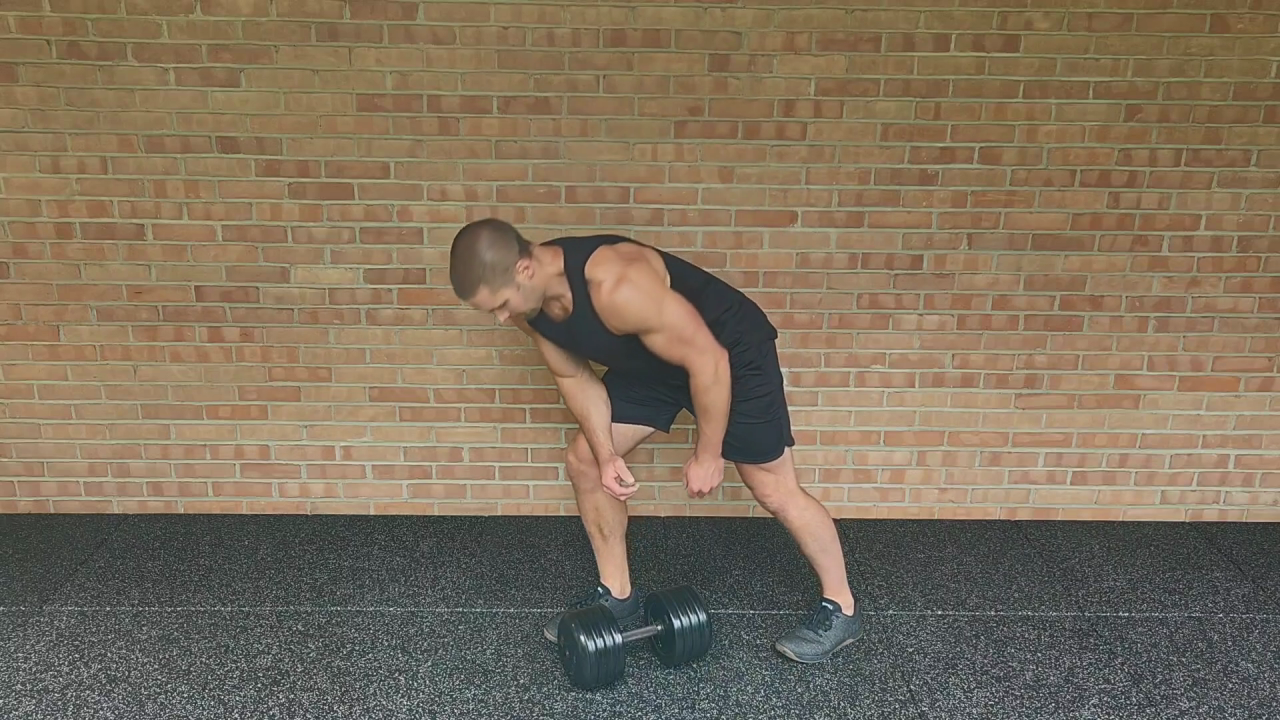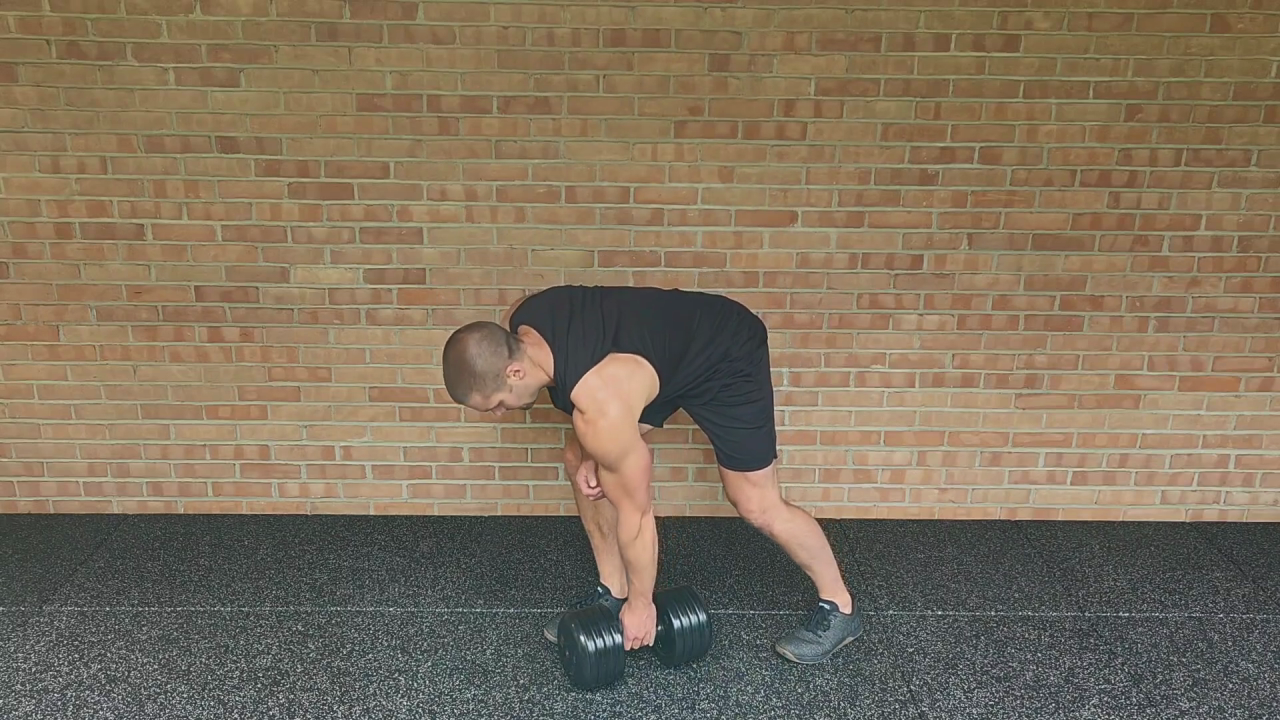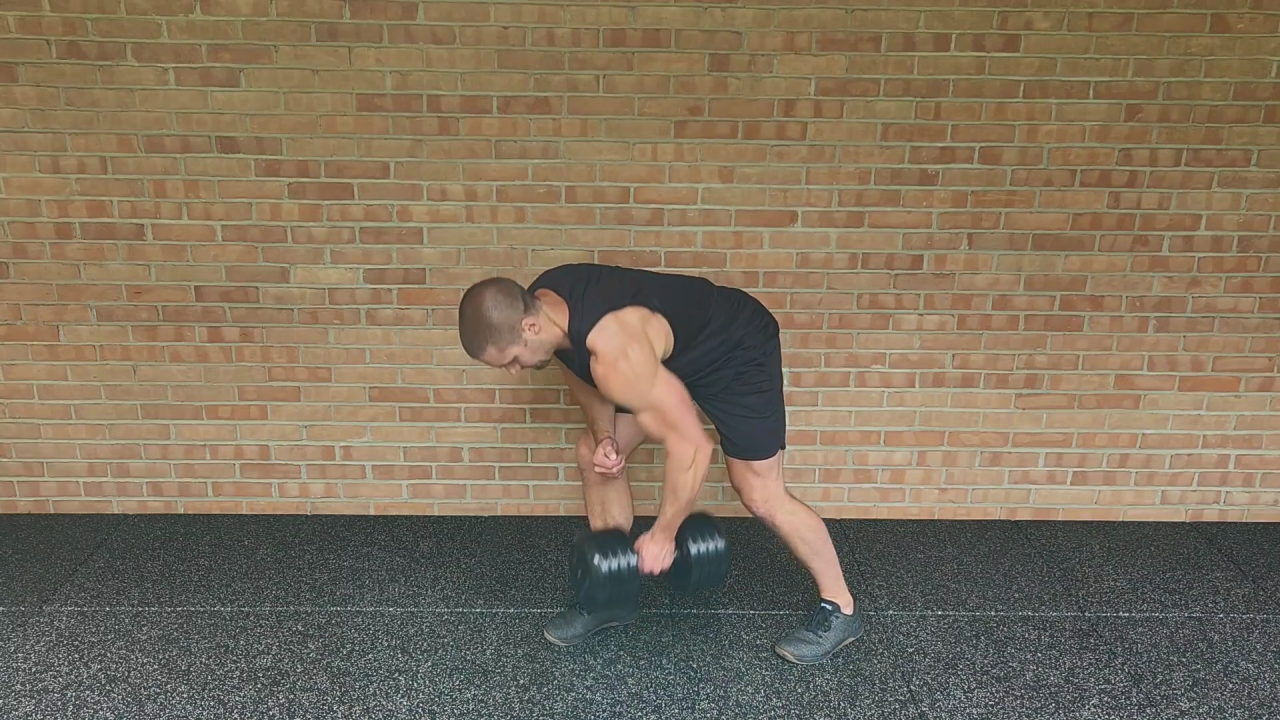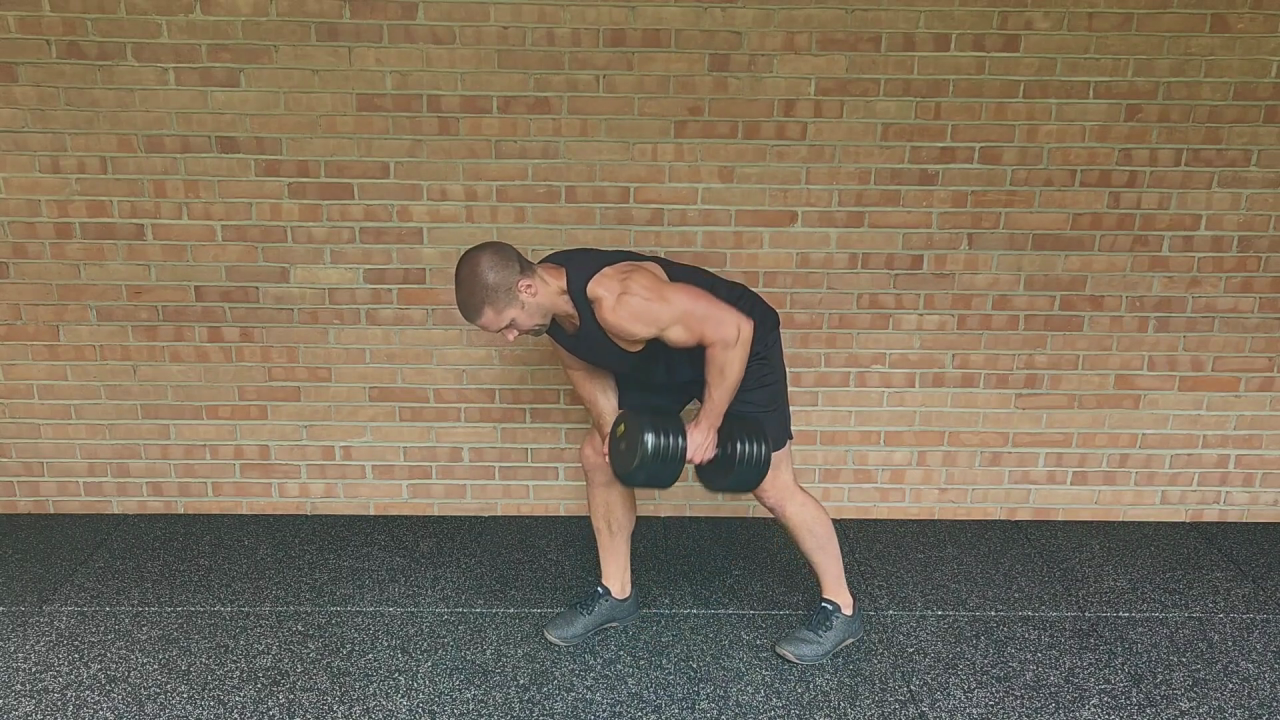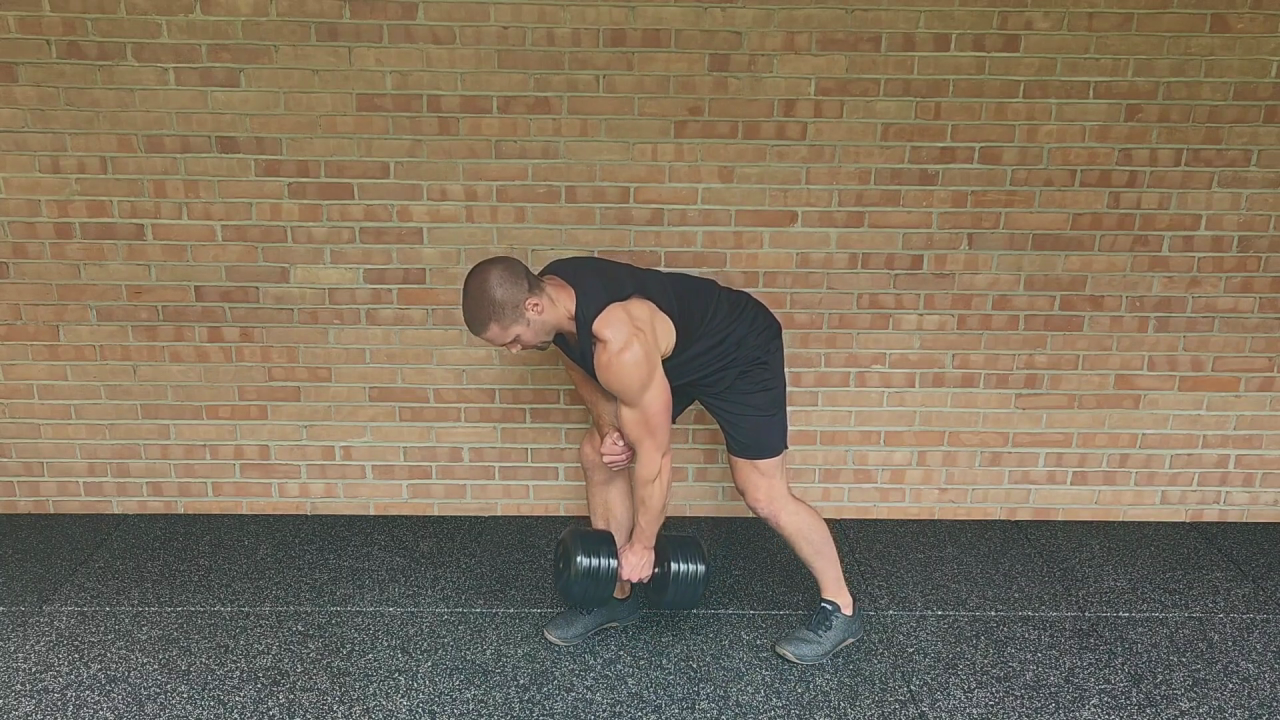
dt=0.7s
person 1, frame 1
left shoulder: (617, 286)
right shoulder: (528, 298)
left elbow: (708, 361)
right elbow: (572, 376)
left wrist: (707, 455)
right wrist: (607, 454)
left hip: (732, 356)
right hip: (649, 363)
left knee: (775, 490)
right knee: (583, 462)
left ankle: (841, 609)
right ankle: (618, 595)
person 1, frame 2
left shoulder: (600, 402)
right shoulder: (515, 327)
left elbow: (635, 512)
left wrist: (641, 604)
right wrist: (589, 452)
left hip: (726, 356)
right hip: (666, 346)
left knee: (757, 504)
right knee: (579, 462)
left ankle: (839, 608)
right ankle: (613, 592)
person 1, frame 3
left shoulder: (615, 354)
right shoulder: (535, 302)
left elbow: (691, 447)
right elbow: (581, 370)
left wrist: (662, 535)
right wrist: (603, 435)
left hip: (737, 349)
right hip: (674, 349)
left knee: (760, 495)
right knee: (591, 456)
left ankle: (841, 608)
person 1, frame 4
left shoulder: (617, 301)
right shoulder: (548, 296)
left elbow: (732, 330)
right elbow: (584, 365)
left wrist: (706, 425)
right wrist: (610, 429)
left hip: (738, 347)
right hip: (664, 351)
left knee: (772, 488)
right knee: (598, 456)
left ankle: (841, 608)
right ankle: (616, 594)
person 1, frame 5
left shoulder: (621, 344)
right shoulder: (552, 293)
left elbow: (654, 455)
right elbow: (582, 364)
left wrist: (642, 546)
right wrist: (607, 428)
left hip: (740, 352)
right hip: (674, 353)
left knee: (764, 496)
right knee: (597, 455)
left ankle: (841, 608)
right ankle: (616, 595)
